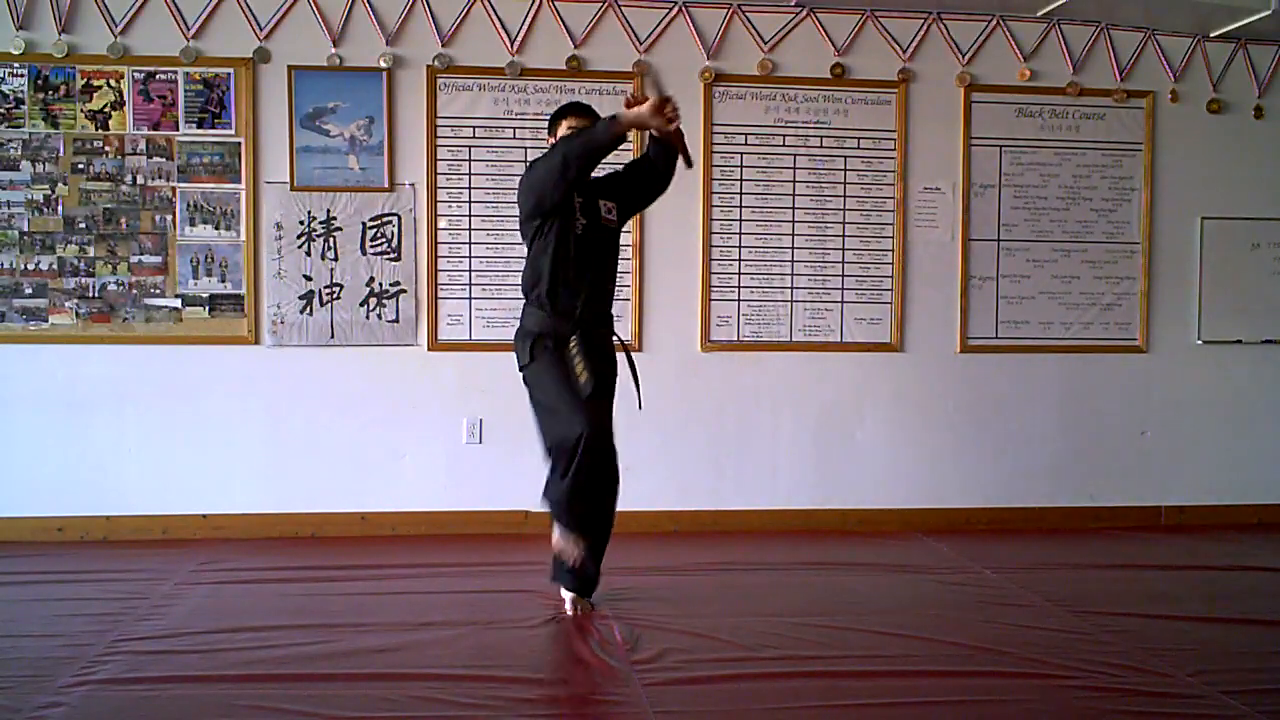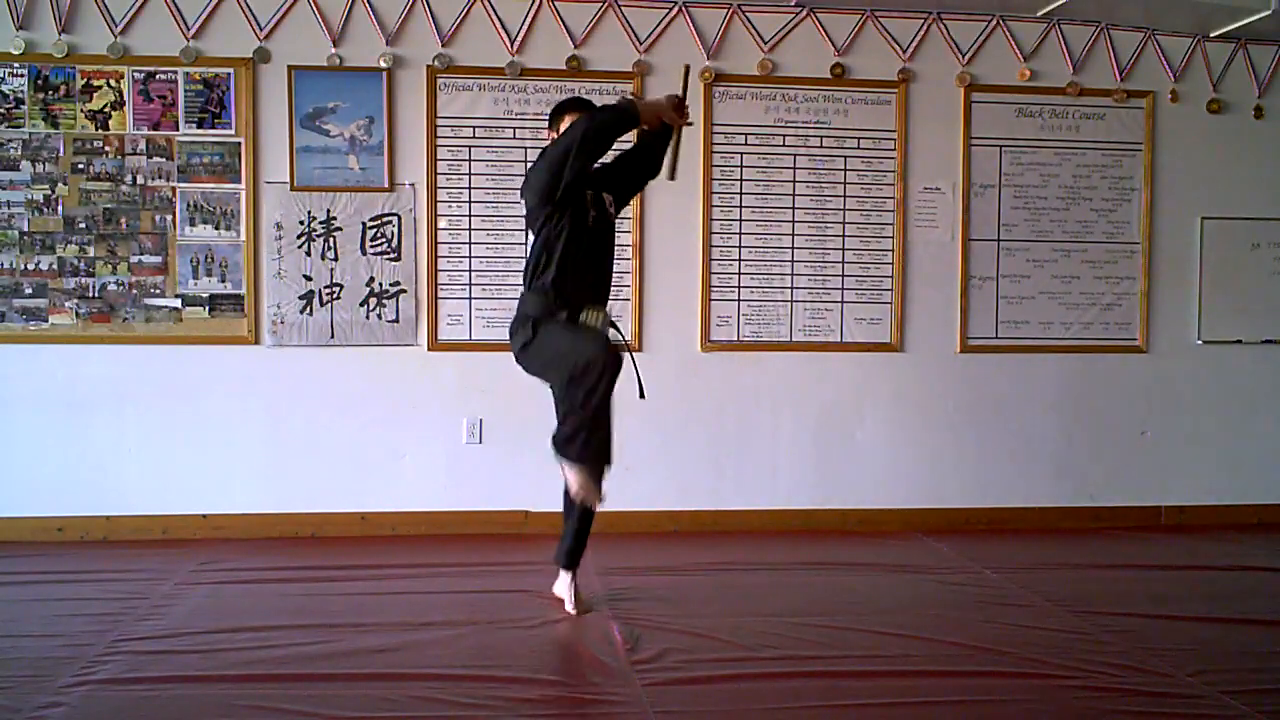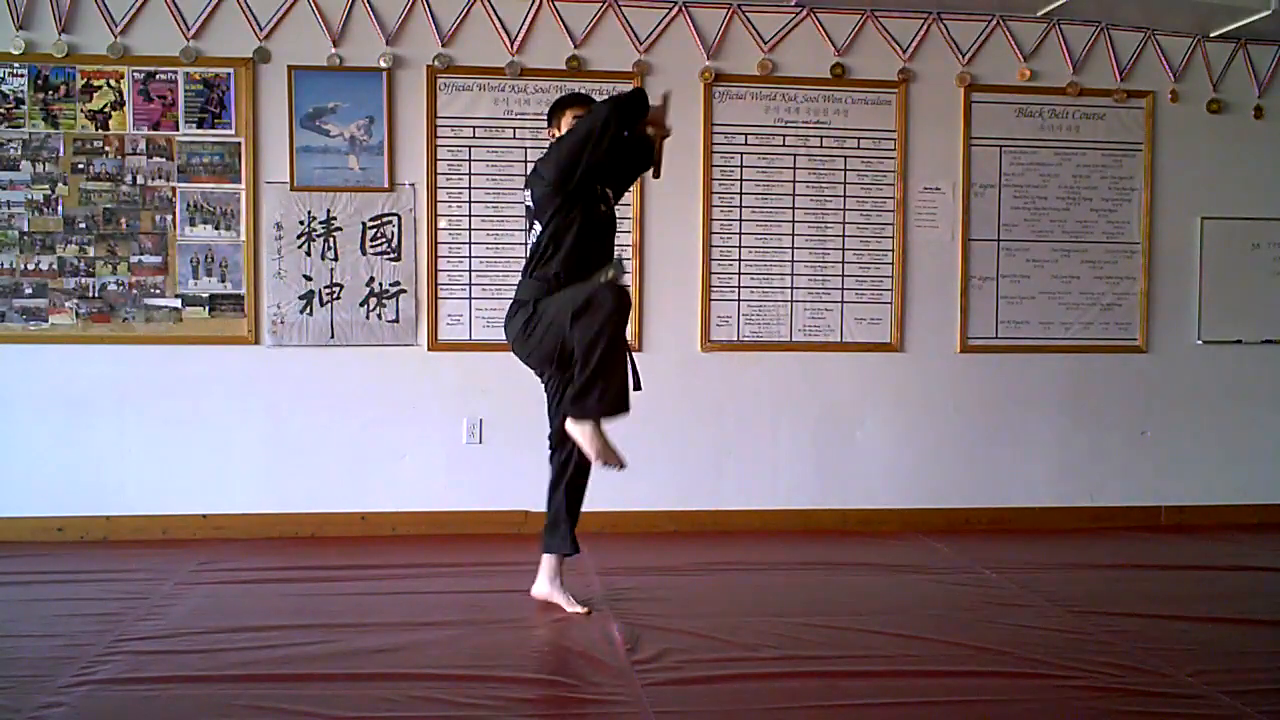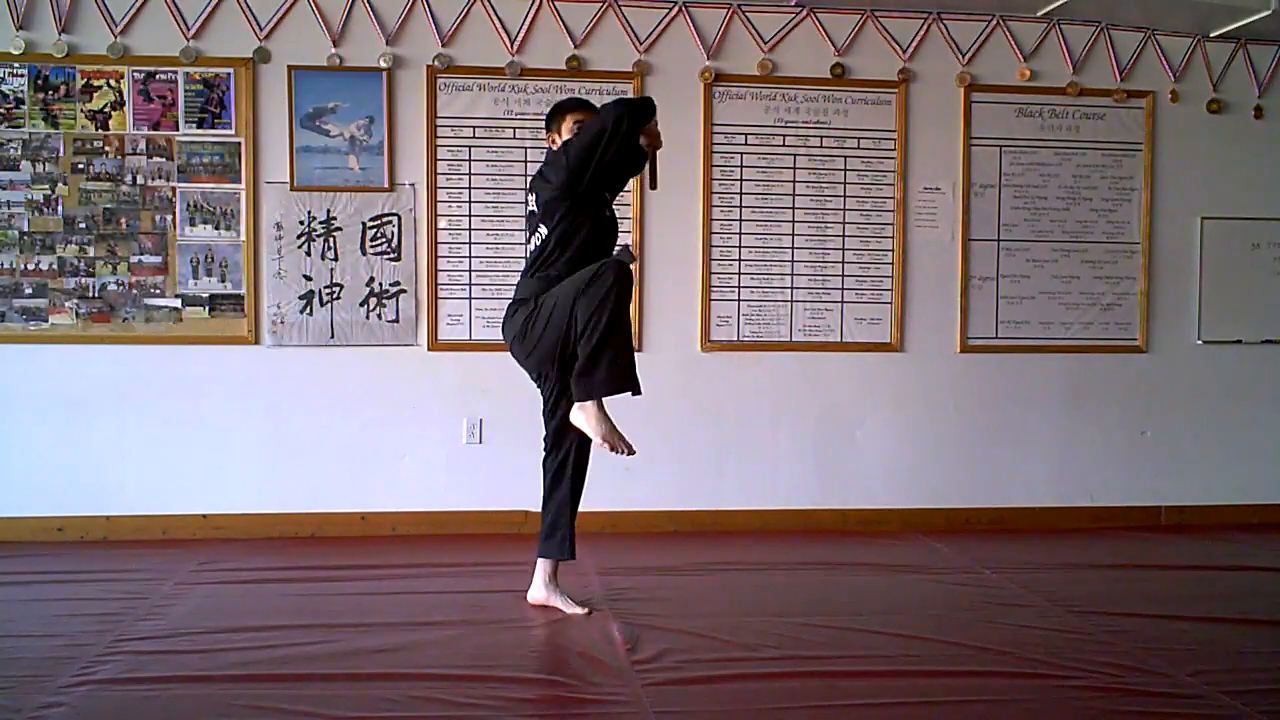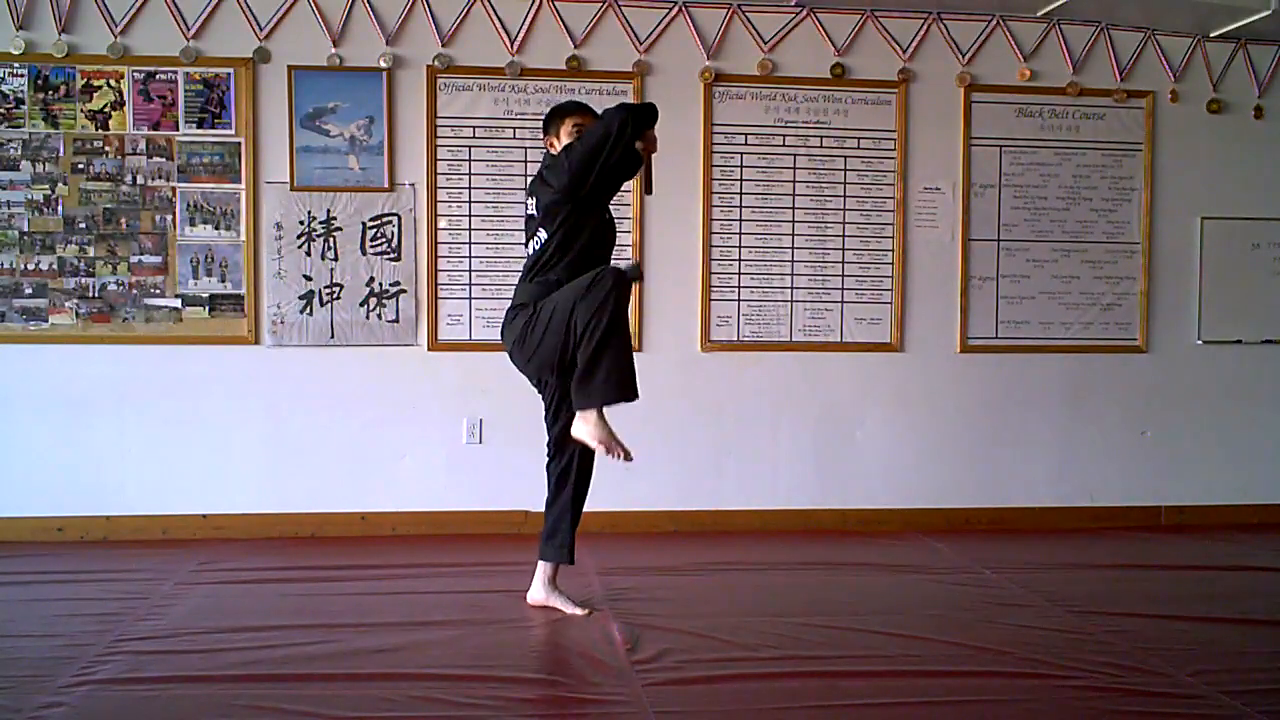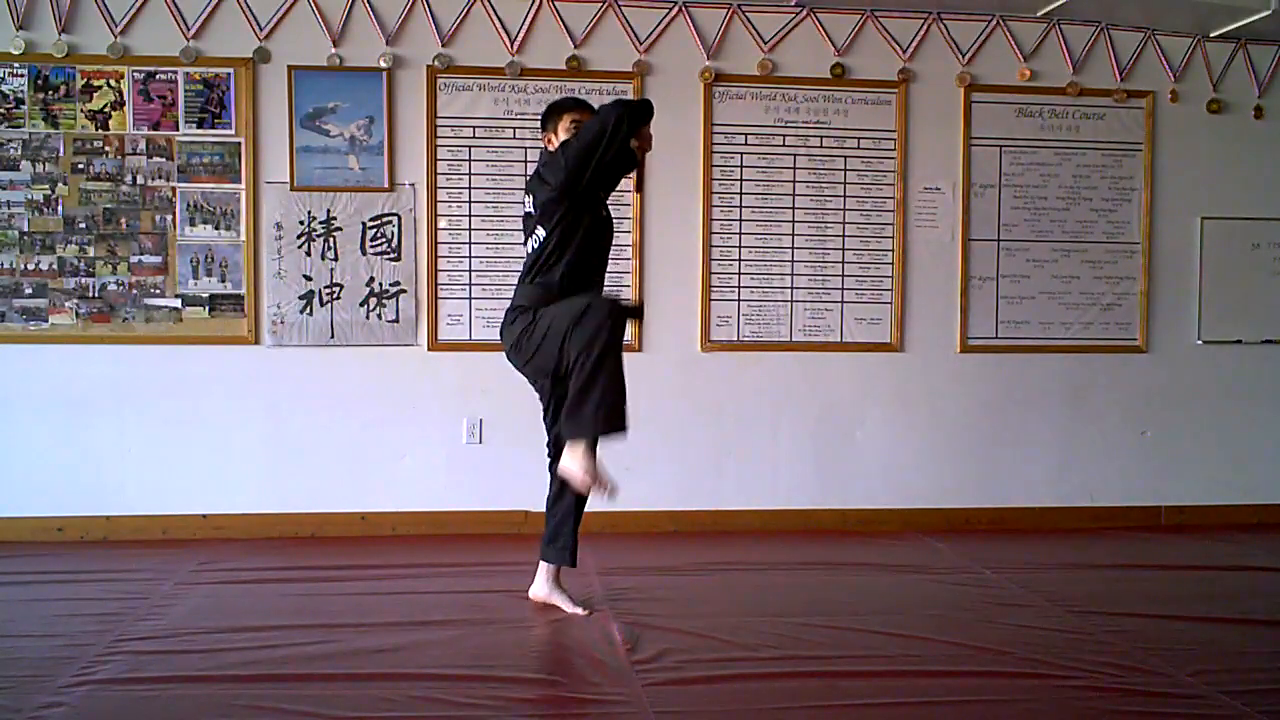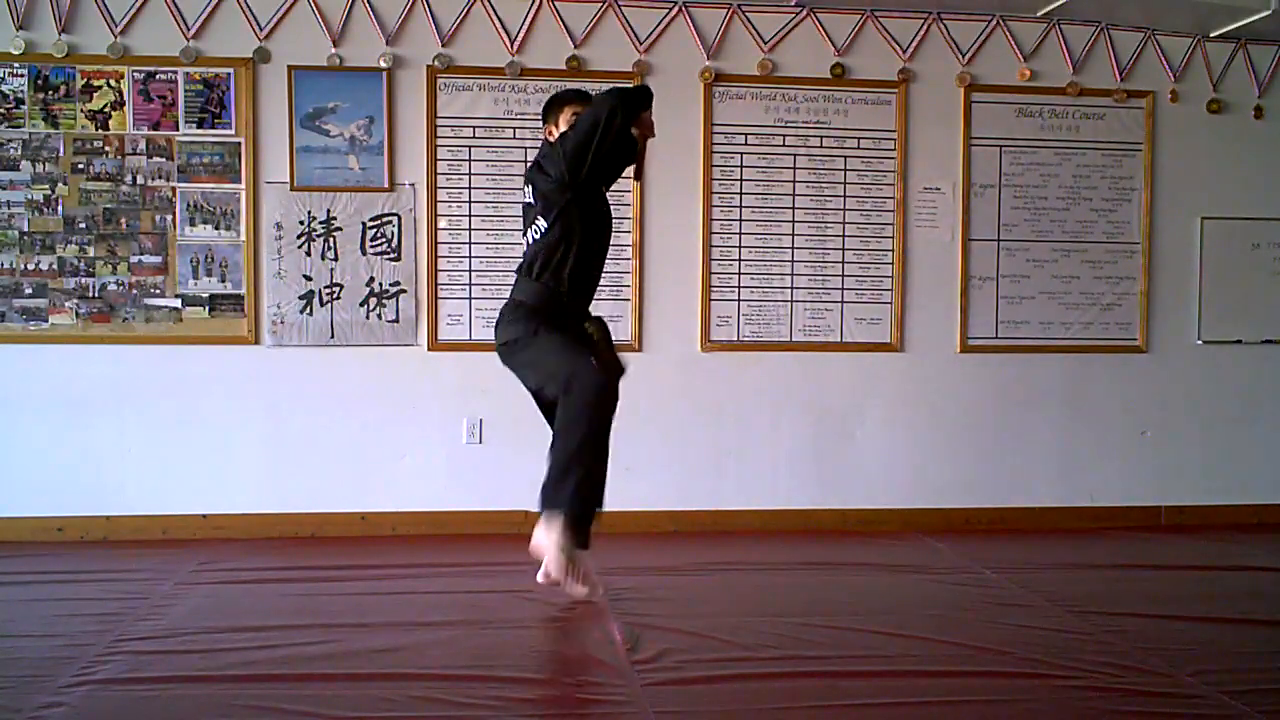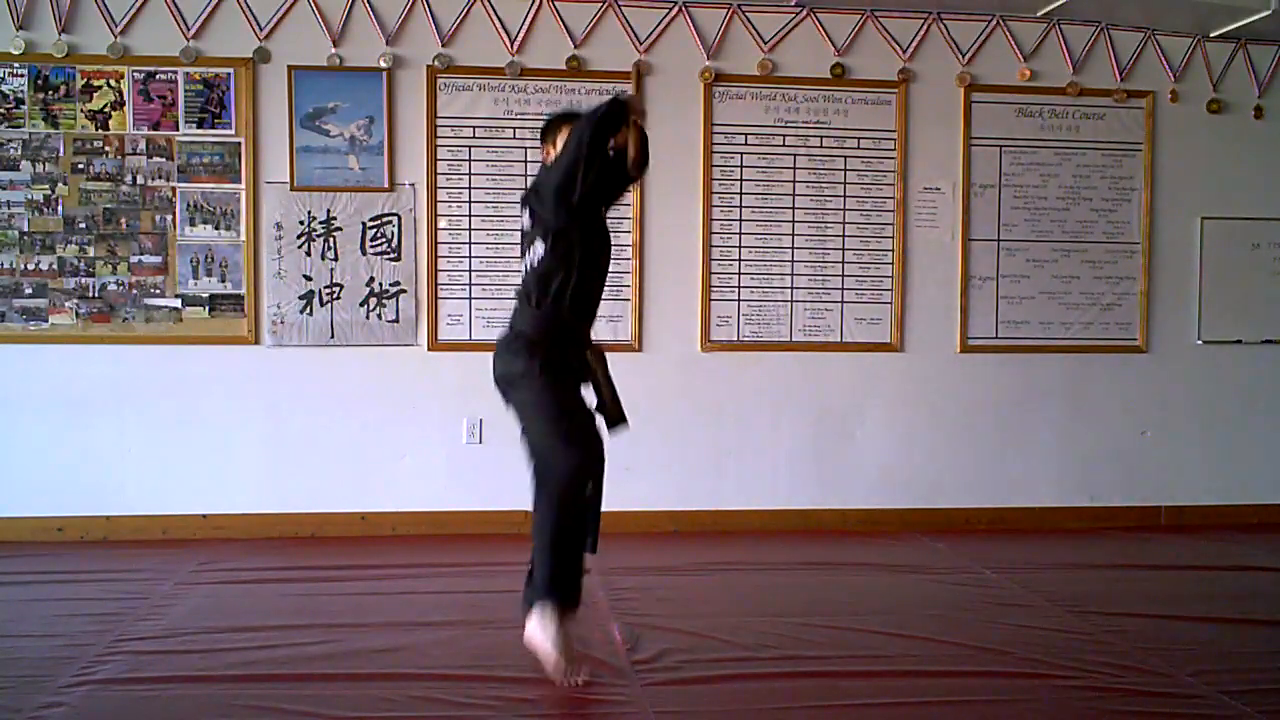
dt=0.1s
person 1, frame 1
left shoulder: (610, 195)
right shoulder: (541, 186)
left elbow: (655, 174)
right elbow: (576, 151)
left wrist: (662, 132)
right wrist: (629, 119)
left hip: (590, 344)
right hip: (547, 342)
left knee: (597, 471)
right knee: (578, 437)
left ankle: (576, 583)
right ankle: (564, 519)
person 1, frame 2
left shoulder: (604, 182)
right shoulder: (547, 176)
left elbow: (644, 157)
right elbow: (585, 137)
left wrist: (661, 124)
right wrist: (647, 109)
left hip: (581, 329)
right hip: (542, 327)
left knee: (587, 454)
right knee: (597, 354)
left ankle: (568, 572)
right ankle: (575, 456)
person 1, frame 3
left shoulder: (600, 179)
right shoulder: (556, 167)
left elbow: (631, 153)
right elbow: (612, 114)
left wrist: (649, 136)
right wrist: (645, 115)
left hip: (567, 331)
right hip: (537, 319)
left knee: (572, 450)
right knee: (607, 297)
left ankle: (549, 575)
right ankle: (585, 417)
person 1, frame 4
left shoulder: (594, 180)
right shoulder: (560, 171)
left elbow: (623, 154)
right elbow: (621, 117)
left wrist: (643, 144)
right wrist: (642, 123)
left hip: (565, 329)
right hip: (534, 318)
left knee: (566, 450)
right knee: (610, 277)
left ankle: (544, 581)
right ankle: (588, 405)
person 1, frame 5
left shoulder: (589, 184)
right shoulder: (559, 174)
left elbow: (619, 155)
right elbow: (621, 123)
left wrist: (638, 150)
right wrist: (642, 124)
left hip: (560, 330)
right hip: (534, 322)
left knee: (567, 458)
right knee: (607, 288)
left ankle: (546, 581)
right ankle: (588, 417)
person 1, frame 6
left shoulder: (586, 181)
right shoulder: (556, 172)
left elbow: (616, 152)
right elbow: (617, 120)
left wrist: (633, 147)
right wrist: (637, 122)
left hip: (560, 335)
right hip: (532, 327)
left knee: (568, 455)
right knee: (602, 317)
left ankle: (548, 578)
right ankle: (579, 445)
person 1, frame 7
left shoulder: (588, 170)
right shoulder: (554, 166)
left elbow: (620, 129)
right elbow: (602, 118)
left wrist: (636, 129)
right wrist: (623, 109)
left hip: (562, 324)
right hip: (530, 325)
left knee: (582, 425)
right knee: (593, 384)
left ankle: (560, 552)
right ankle: (555, 524)
person 1, frame 8
left shoulder: (584, 198)
right shoulder: (551, 190)
left elbow: (623, 166)
right elbow: (587, 139)
left wrist: (632, 139)
right wrist: (625, 109)
left hip: (559, 357)
right hip: (530, 358)
left knee: (580, 458)
right knee: (565, 465)
right ankle: (544, 614)
